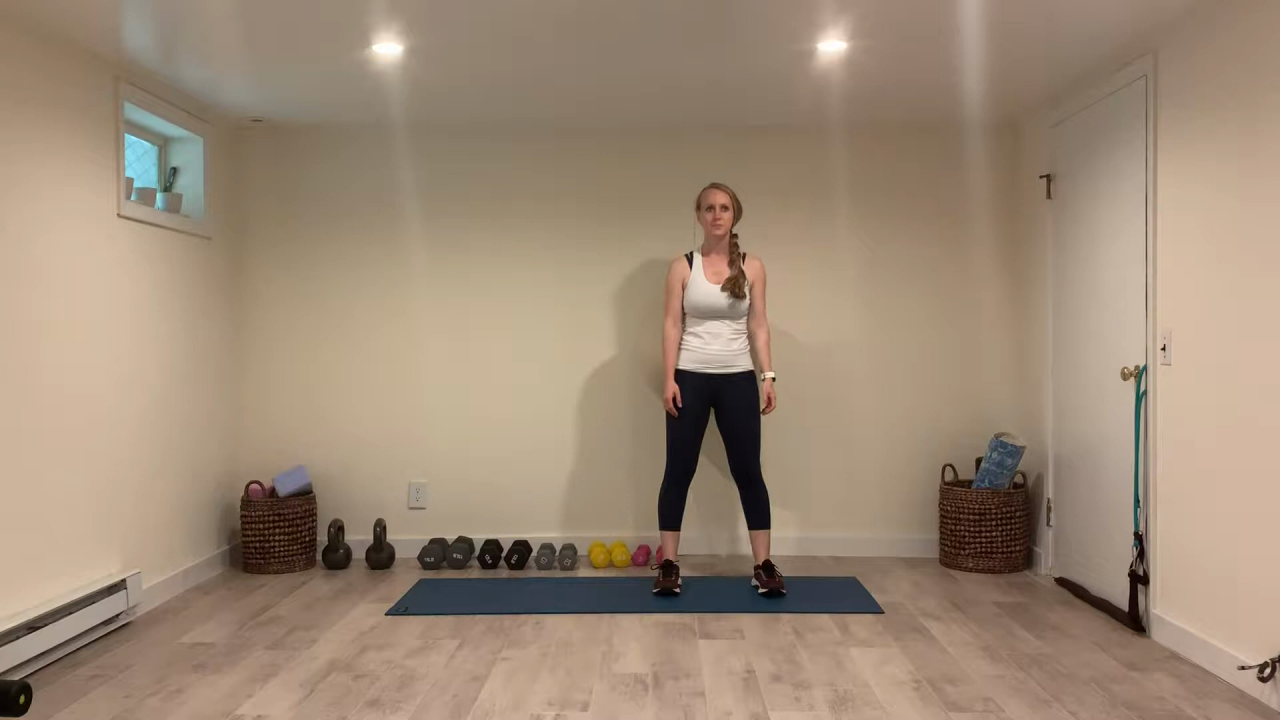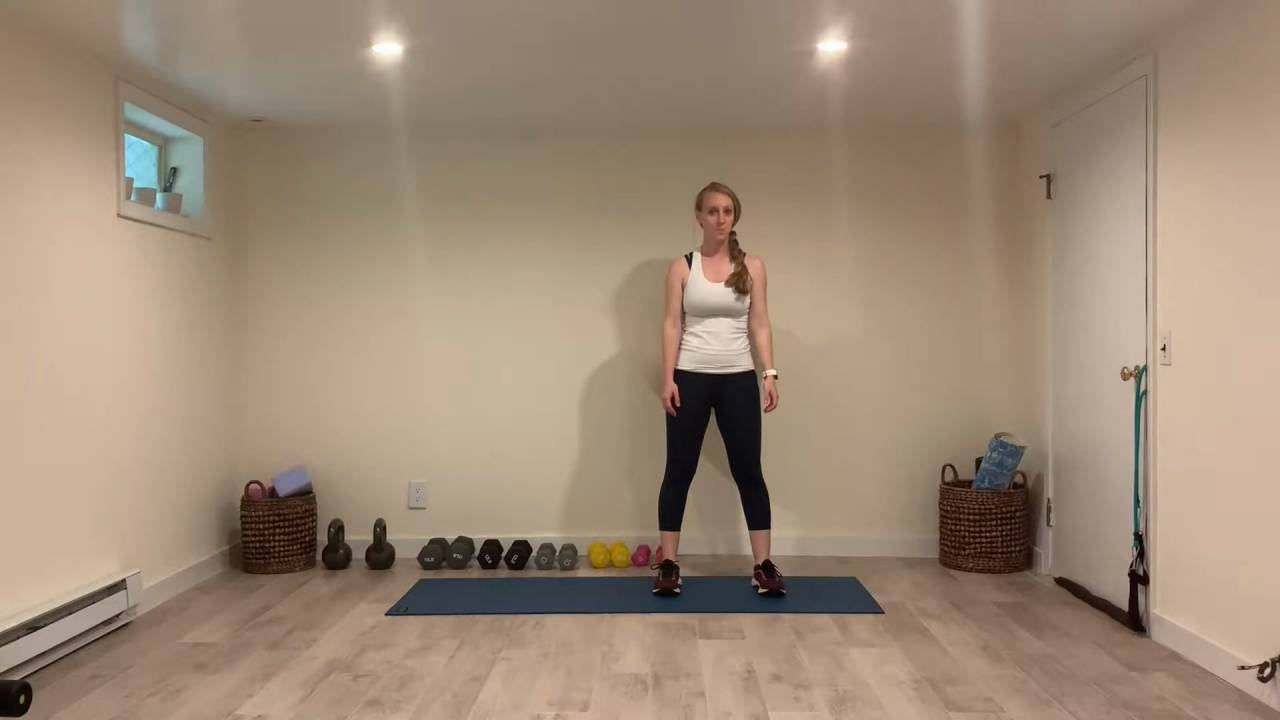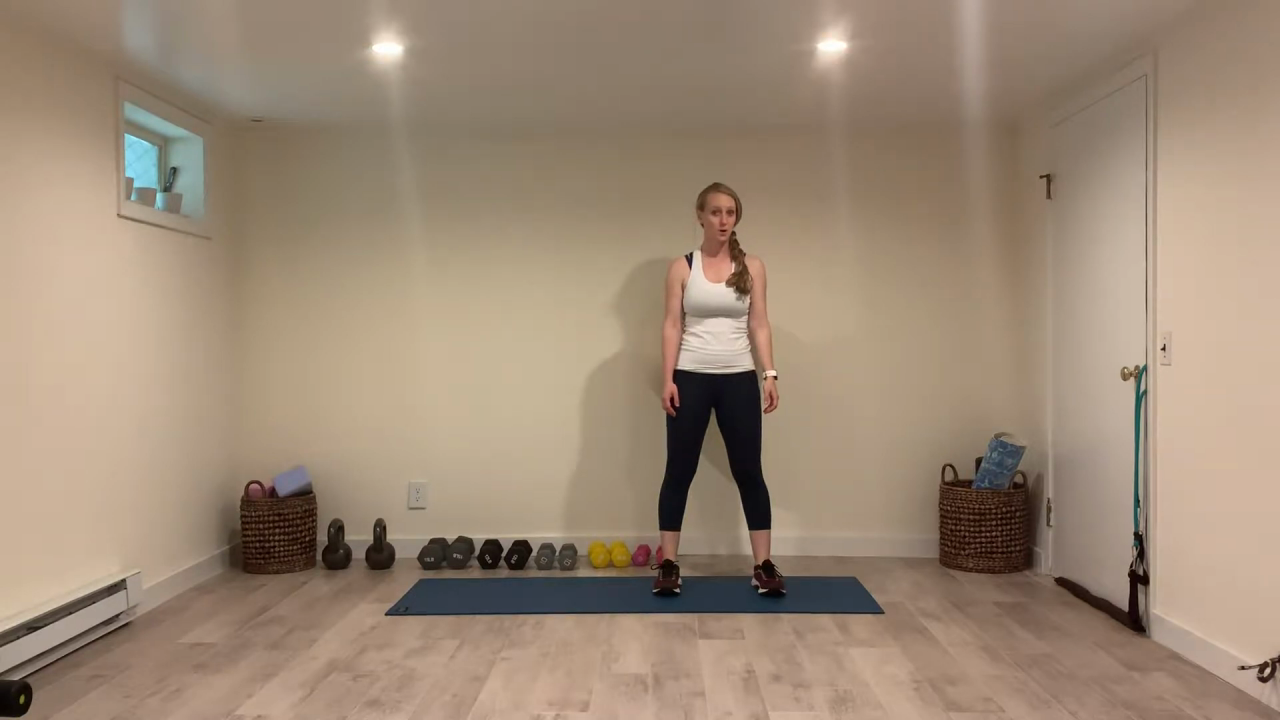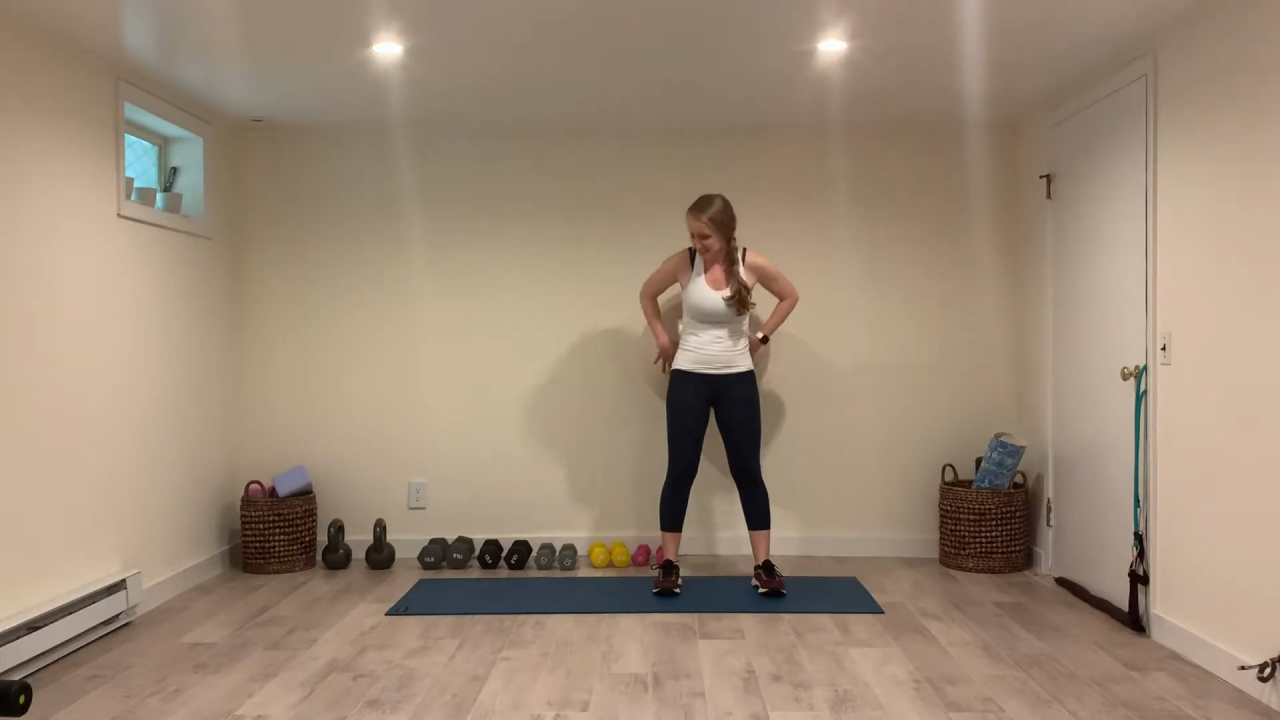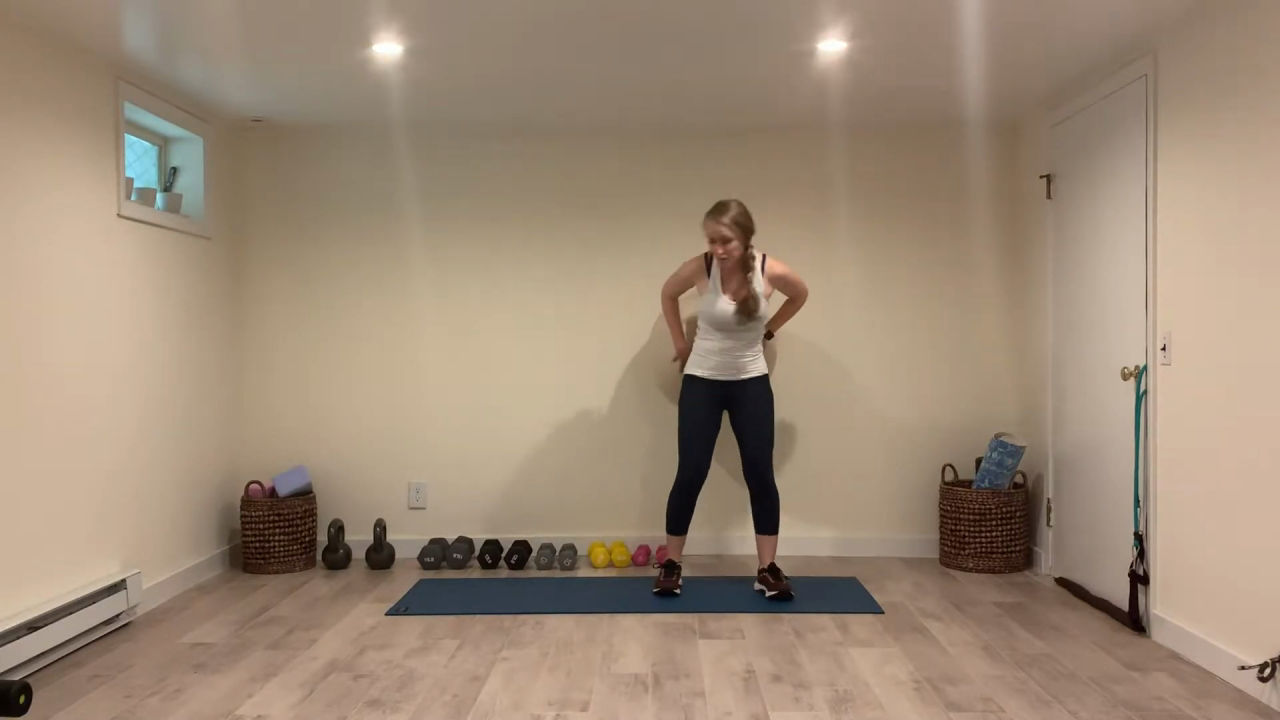
dt=1s
person 1, frame 1
left shoulder: (752, 267)
right shoulder: (683, 267)
left elbow: (759, 325)
right elbow: (672, 325)
left wrist: (767, 376)
right wrist: (669, 379)
left hip: (737, 379)
right hip: (691, 378)
left knee: (748, 472)
right knee: (679, 471)
left ankle: (763, 566)
right ankle: (668, 564)
person 1, frame 2
left shoulder: (752, 266)
right shoulder: (682, 267)
left elbow: (760, 324)
right elbow: (672, 325)
left wrist: (770, 373)
right wrist: (668, 379)
left hip: (738, 379)
right hip: (691, 378)
left knee: (748, 472)
right knee: (679, 471)
left ankle: (763, 566)
right ankle: (668, 565)
person 1, frame 3
left shoulder: (752, 267)
right shoulder: (682, 267)
left elbow: (759, 324)
right elbow: (672, 325)
left wrist: (770, 374)
right wrist: (668, 379)
left hip: (739, 379)
right hip: (692, 378)
left knee: (749, 472)
right knee: (679, 471)
left ankle: (763, 566)
right ankle: (668, 564)
person 1, frame 4
left shoulder: (753, 264)
right shoulder: (681, 263)
left elbow: (790, 297)
right elbow: (647, 294)
left wrist: (761, 337)
right wrist: (662, 340)
left hip: (738, 379)
right hip: (689, 377)
left knee: (747, 471)
right knee: (680, 470)
left ankle: (763, 565)
right ankle: (668, 564)
person 1, frame 5
left shoulder: (773, 271)
right shoulder: (699, 268)
left elbow: (800, 297)
right elbow: (668, 293)
left wrist: (765, 332)
right wrist: (680, 342)
left hip: (752, 383)
right hip: (702, 382)
left knee: (760, 473)
right knee: (691, 473)
left ankle: (767, 569)
right ankle: (671, 564)
